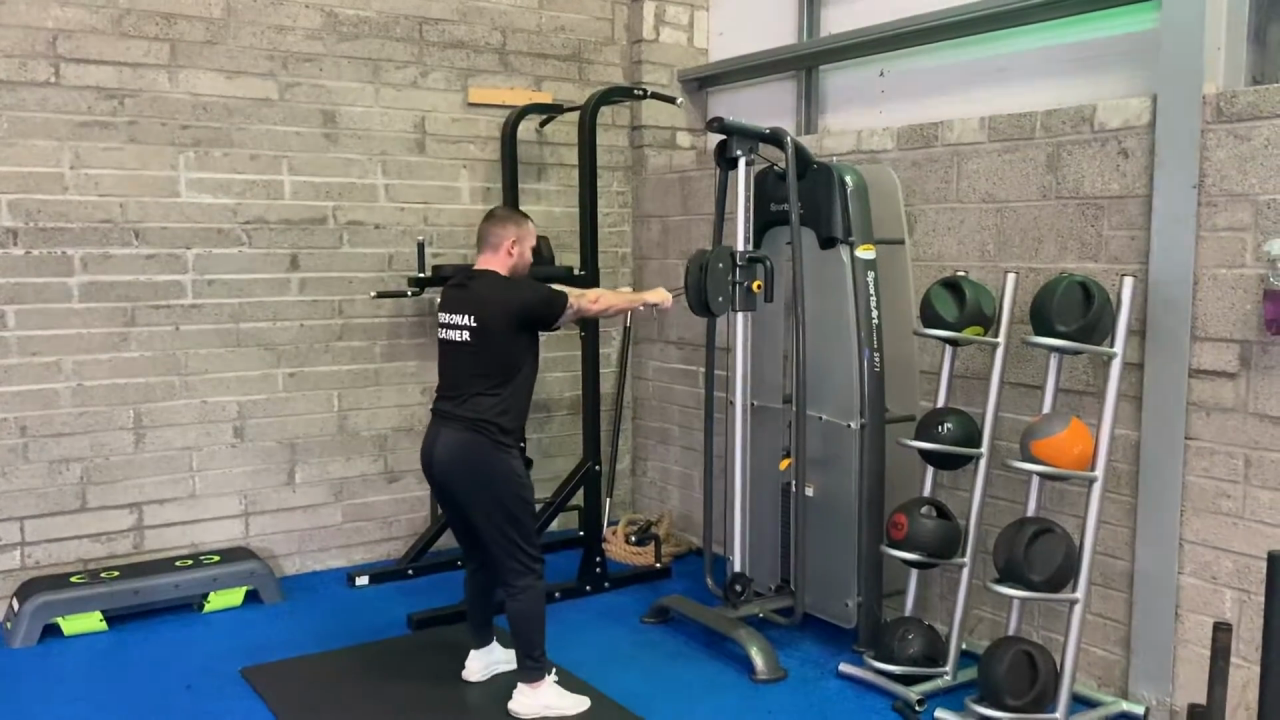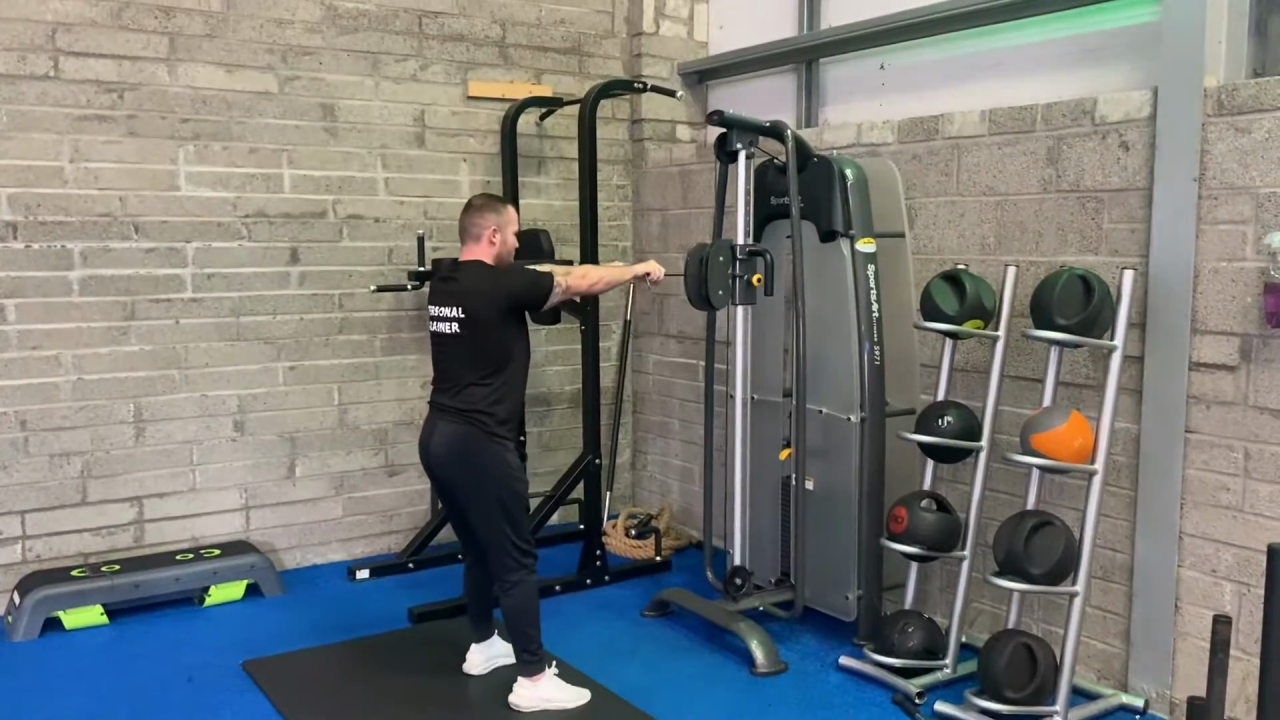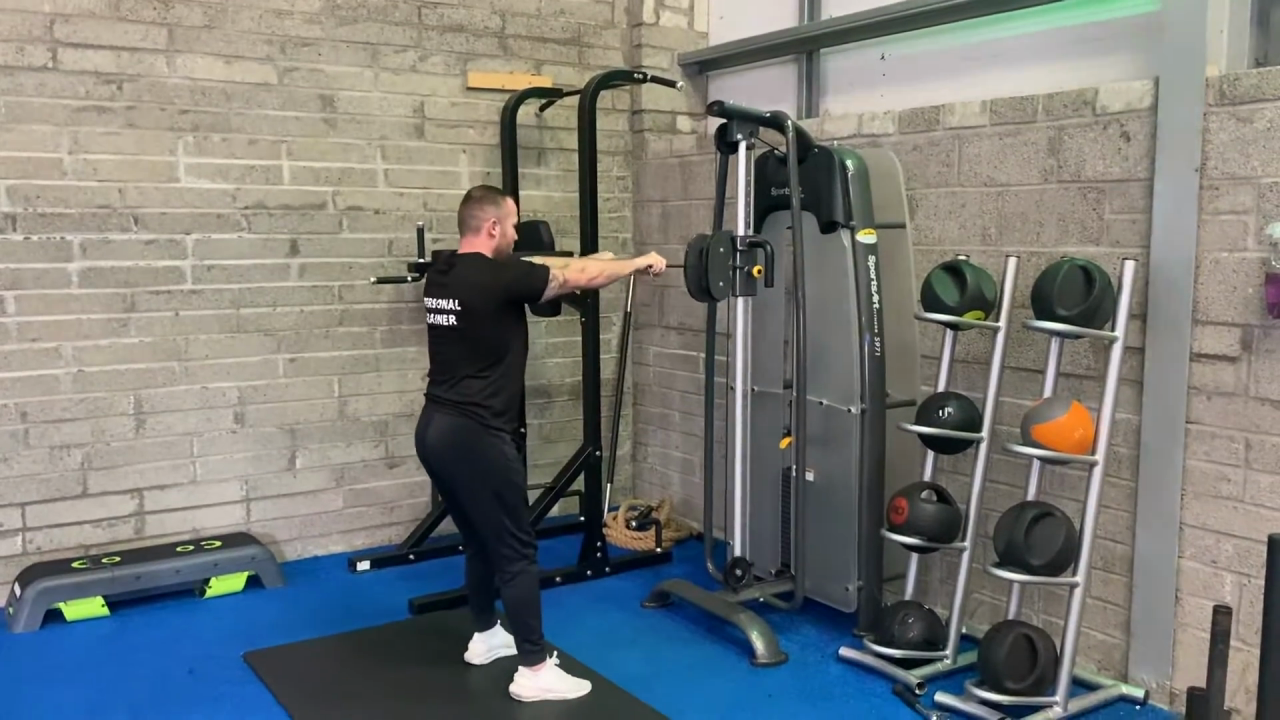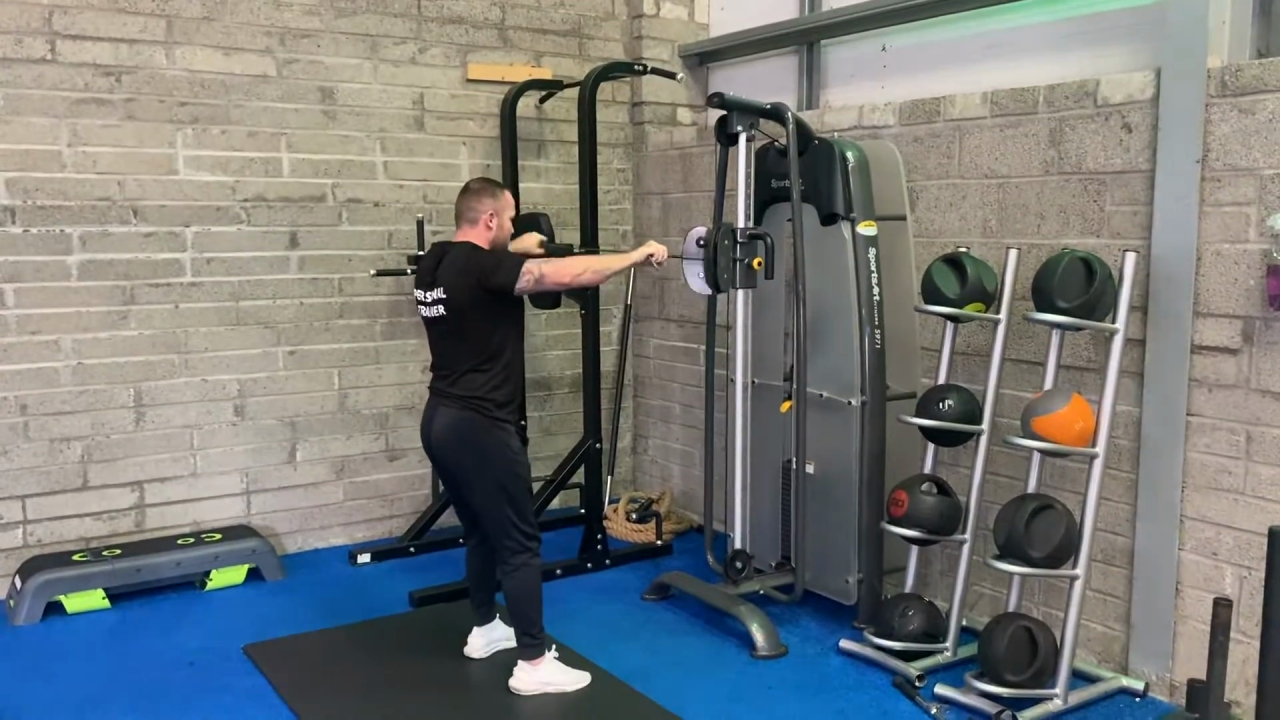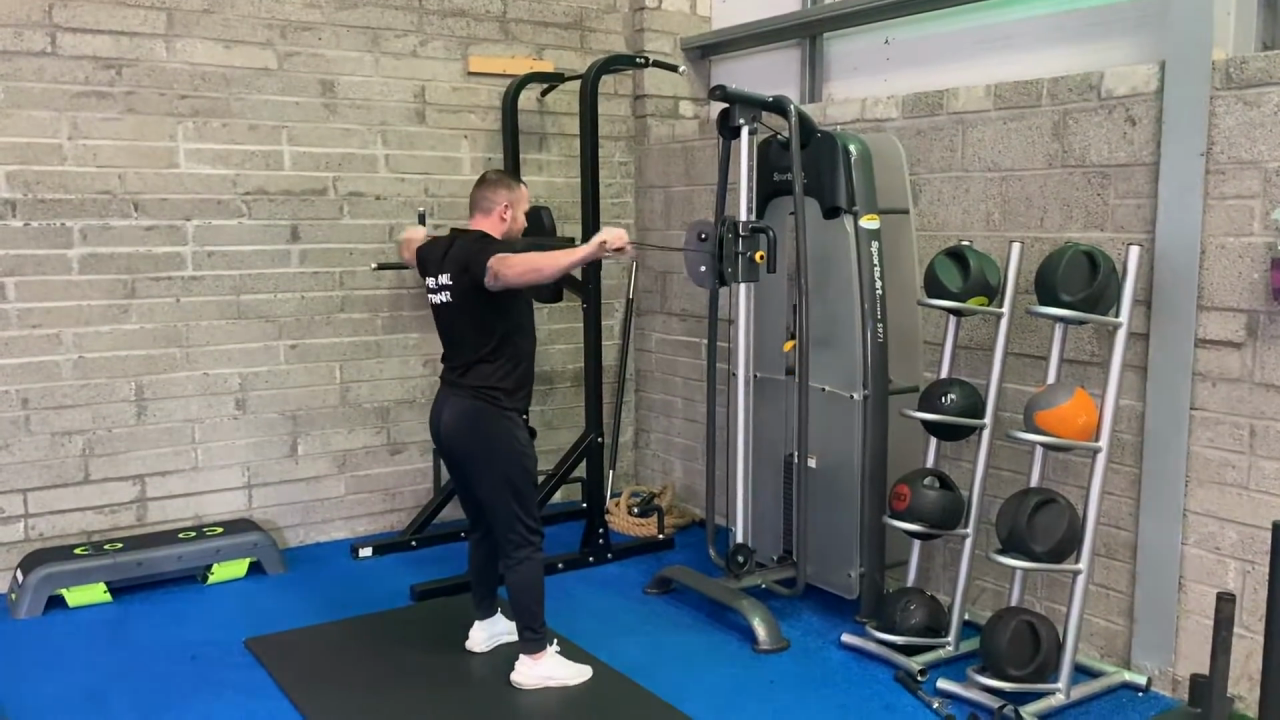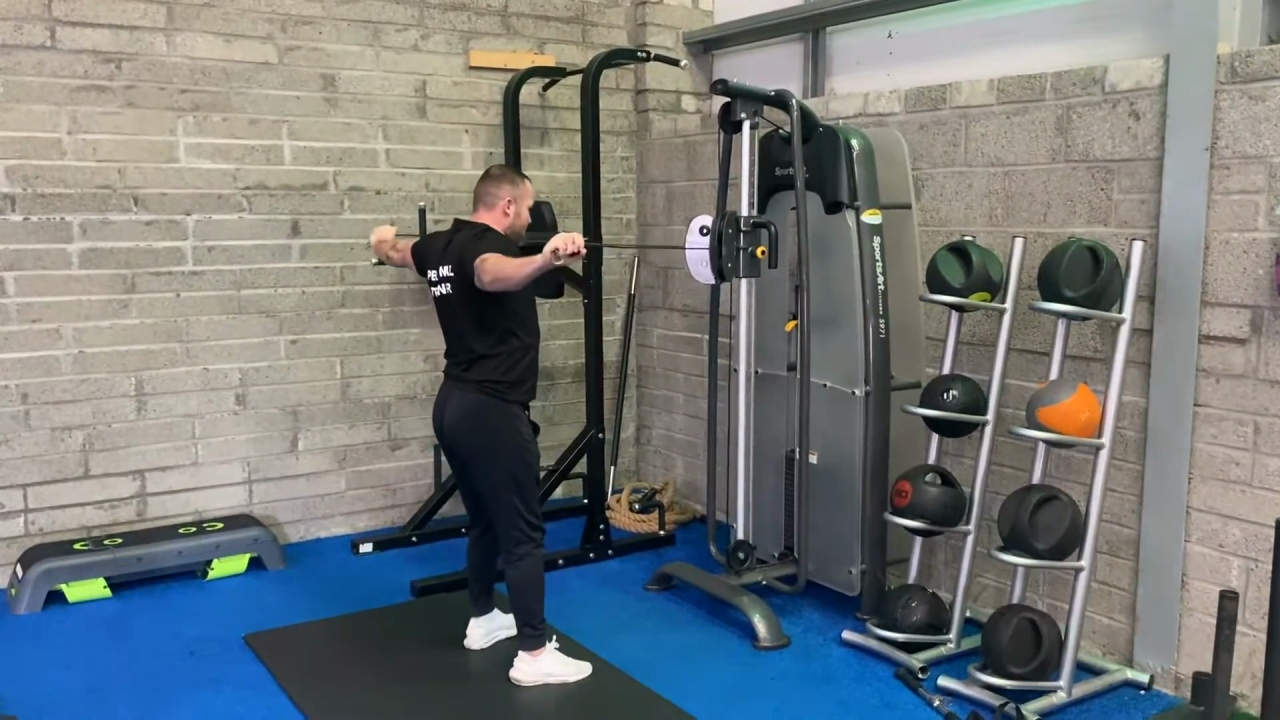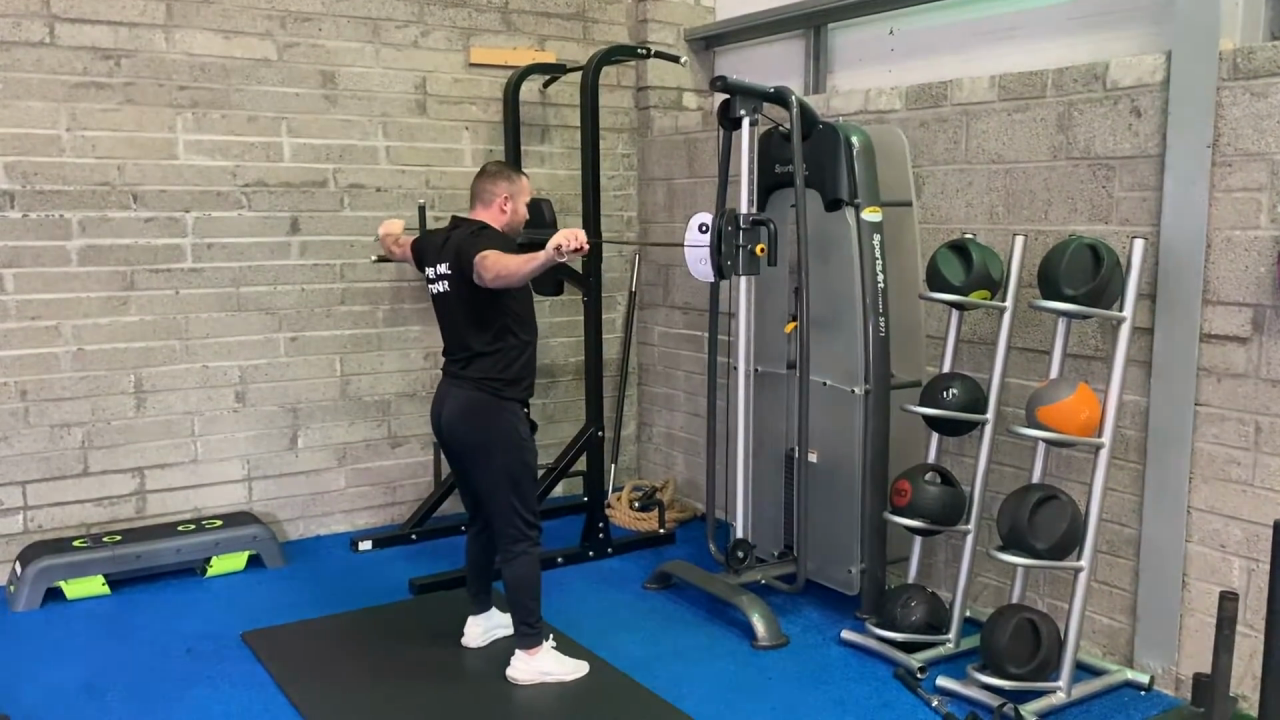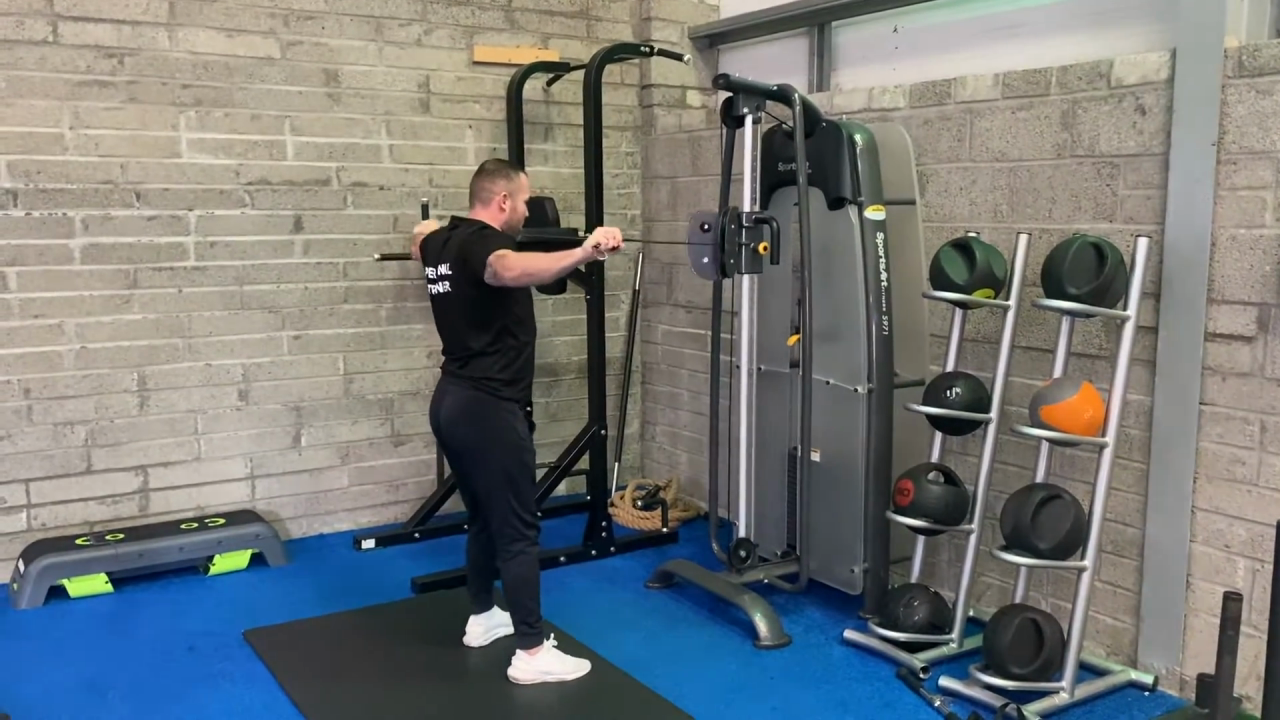
dt=0.4s
person 1, frame 1
left shoulder: (456, 293)
right shoulder: (514, 298)
right elbow: (589, 305)
left wrist: (590, 293)
right wrist: (646, 297)
left hip: (440, 444)
right hip: (482, 451)
left knee: (482, 555)
right knee: (523, 567)
left ankle: (482, 652)
person 1, frame 2
left shoulder: (446, 284)
right shoulder: (500, 286)
left elbow: (550, 277)
right elbow: (578, 284)
left wrist: (600, 270)
right wrist: (637, 270)
left hip: (439, 437)
right hip: (479, 444)
left knee: (480, 549)
right knee: (515, 560)
left ankle: (483, 646)
right ankle: (533, 680)
person 1, frame 3
left shoulder: (442, 275)
right shoulder: (497, 277)
left elbow: (547, 269)
right elbow: (577, 279)
left wrist: (592, 257)
right wrist: (639, 262)
left hip: (435, 429)
right hip: (475, 436)
left knee: (480, 540)
right knee: (515, 551)
left ankle: (486, 636)
right ankle: (534, 670)
person 1, frame 4
left shoulder: (435, 263)
right shoulder: (481, 268)
right elbow: (563, 274)
left wrist: (519, 246)
right wrist: (636, 256)
left hip: (441, 420)
right hip: (480, 427)
left knee: (481, 532)
right knee: (519, 543)
left ankle: (484, 629)
right ankle: (533, 664)
person 1, frame 5
left shoulder: (440, 250)
right shoulder: (482, 254)
left elbow: (412, 248)
right elbow: (515, 270)
left wrist: (412, 237)
right wrist: (590, 250)
left hip: (451, 411)
right hip: (490, 419)
left knee: (485, 526)
right knee: (522, 536)
left ankle: (486, 623)
right ankle: (535, 658)
person 1, frame 6
left shoulder: (441, 246)
right shoulder: (488, 246)
left elbow: (394, 251)
right elbow: (495, 275)
left wrist: (384, 240)
right wrist: (546, 258)
left hip: (455, 404)
right hip: (492, 412)
left knee: (484, 522)
right knee: (523, 534)
left ankle: (483, 620)
right ankle: (534, 654)
person 1, frame 7
left shoulder: (439, 243)
right shoulder: (482, 243)
left elbow: (396, 246)
right elbow: (496, 272)
left wrist: (391, 232)
right wrist: (549, 254)
left hip: (452, 402)
right hip: (490, 410)
left knee: (483, 519)
right knee: (519, 531)
left ankle: (480, 618)
right ankle: (530, 653)
person 1, frame 8
left shoulder: (442, 242)
right shoulder: (480, 244)
left elbow: (419, 242)
right elbow: (513, 270)
left wrist: (422, 230)
right wrist: (584, 252)
left hip: (451, 401)
right hip: (488, 410)
left knee: (483, 518)
right knee: (518, 530)
left ankle: (482, 617)
right ankle: (531, 652)
